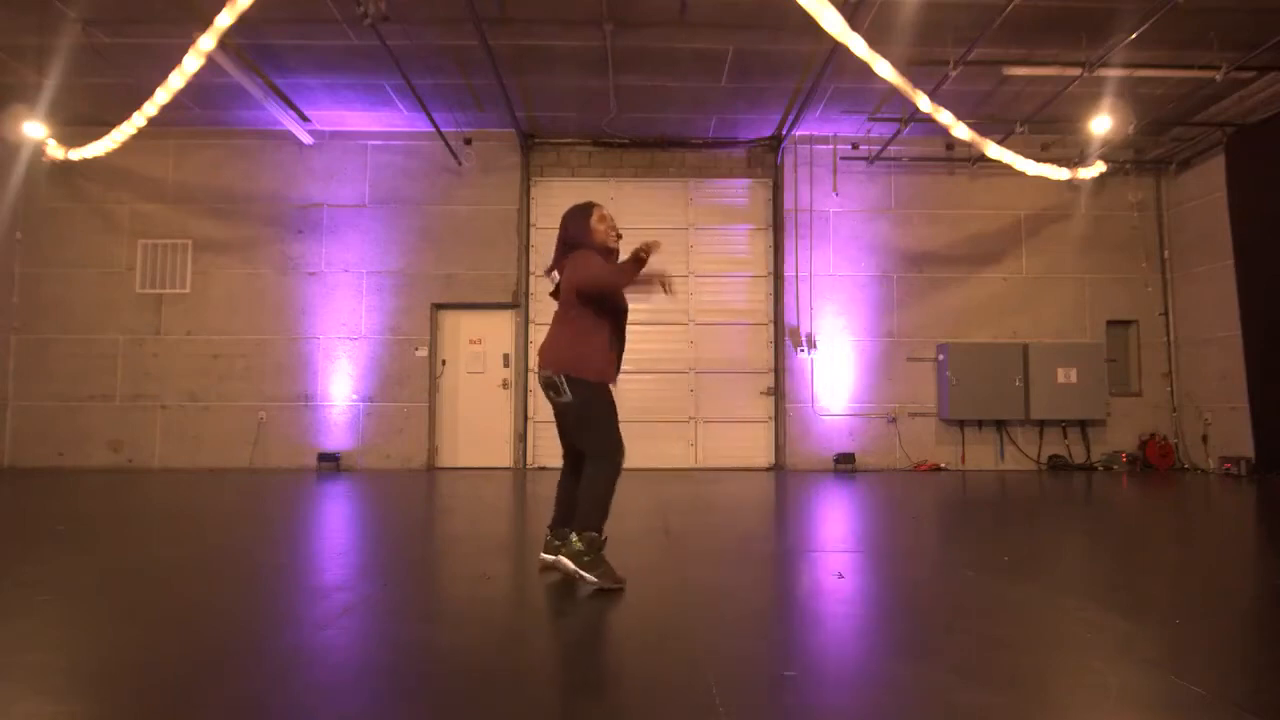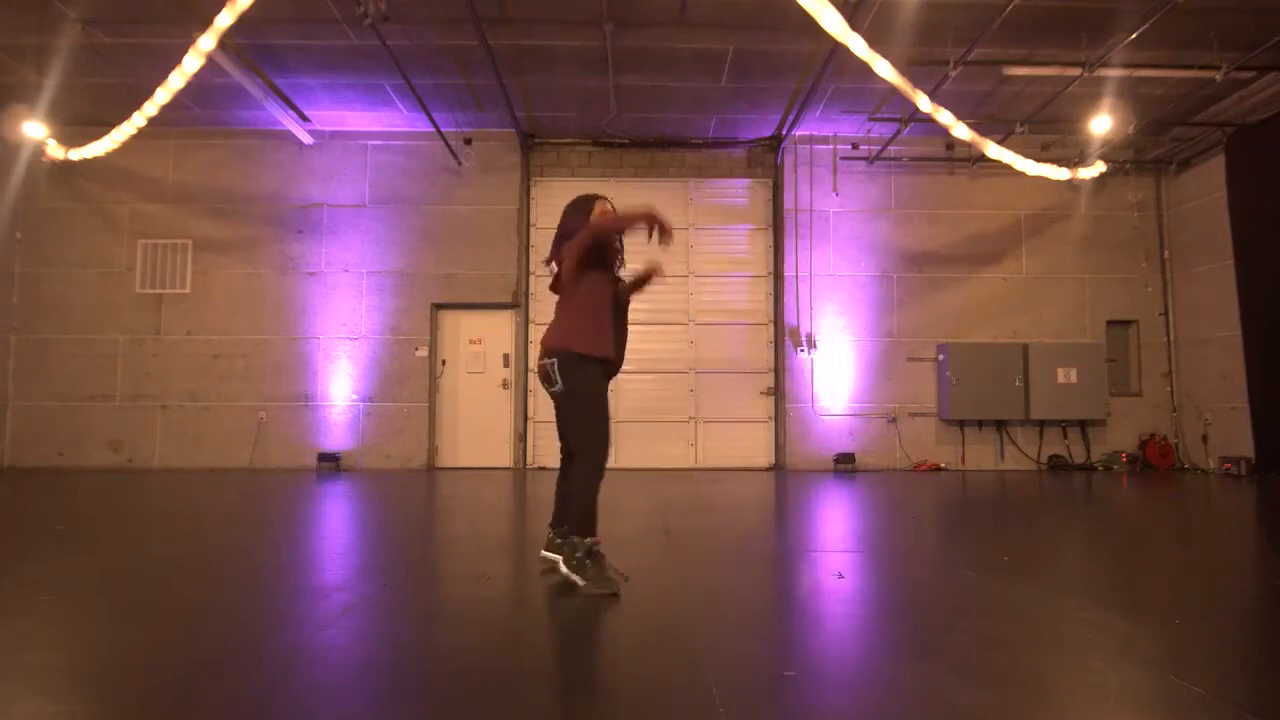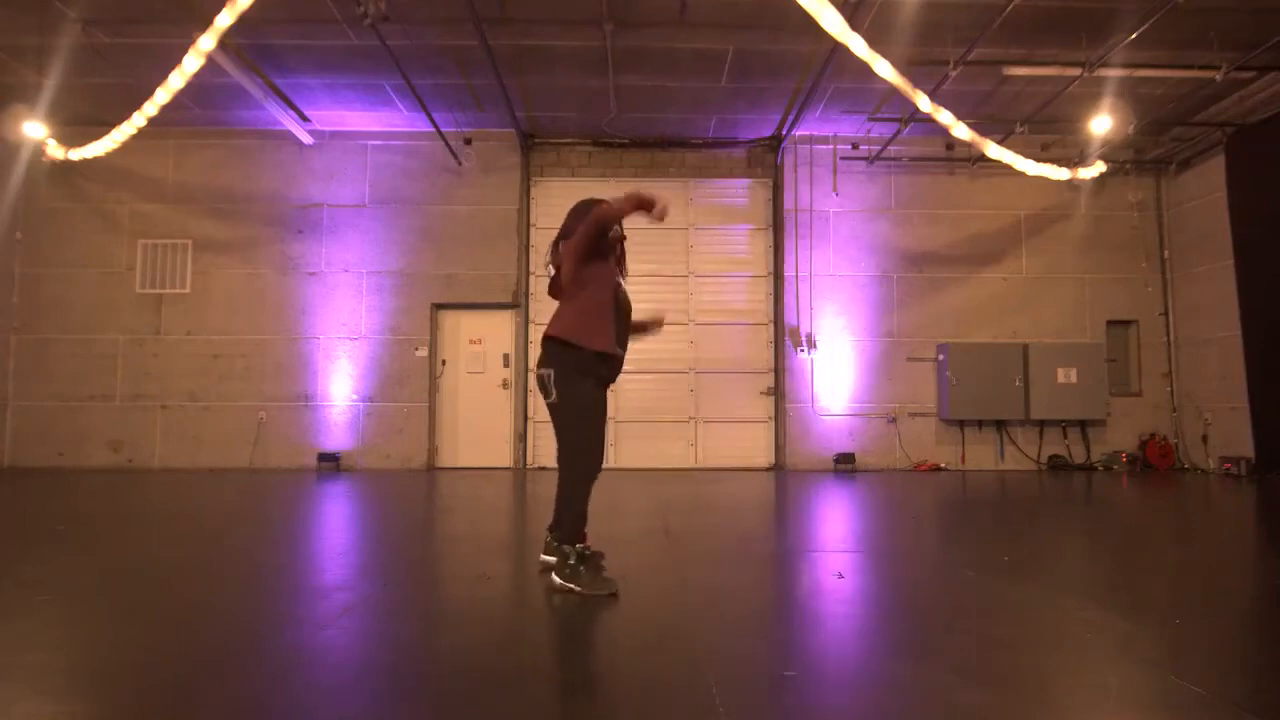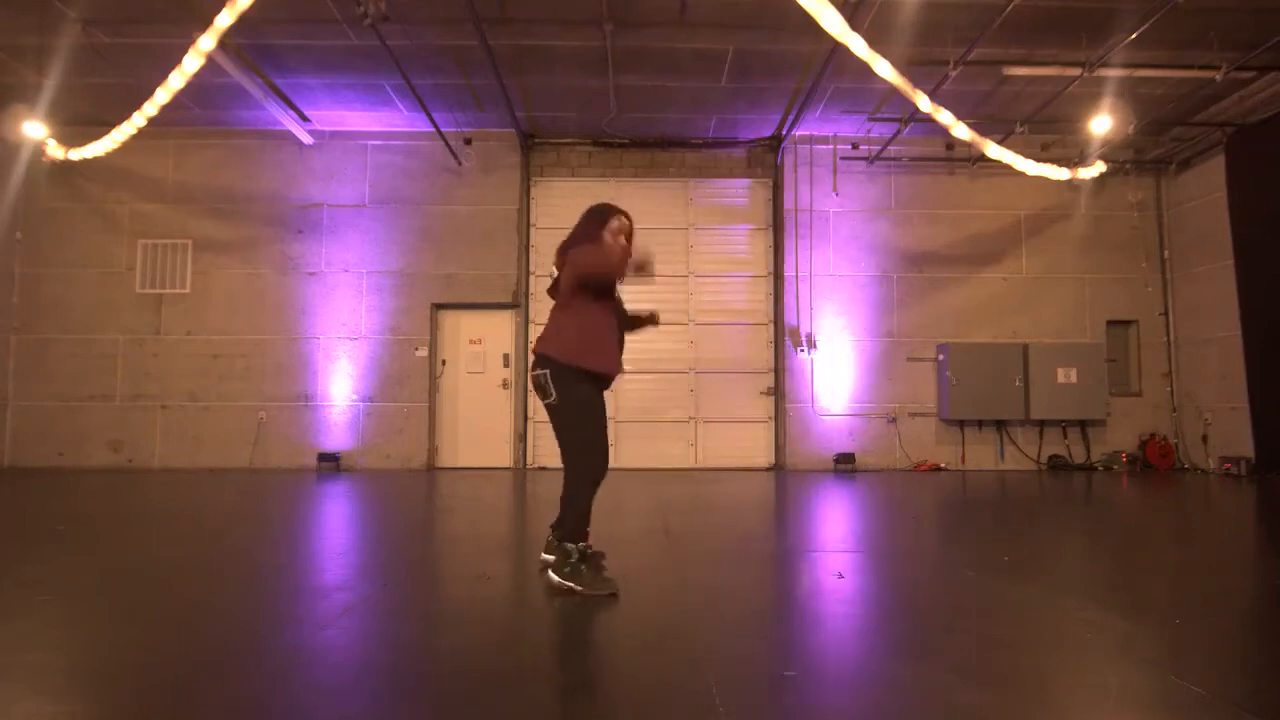
dt=0.1s
person 1, frame 1
left shoulder: (596, 265)
right shoulder: (584, 261)
left elbow: (615, 276)
right elbow: (604, 278)
left wrist: (639, 257)
right wrist: (652, 278)
left hip: (574, 376)
right hip: (572, 375)
left knee: (580, 459)
right knee: (606, 456)
left ankle: (559, 541)
right ankle: (584, 546)
person 1, frame 2
left shoulder: (598, 265)
right shoulder: (581, 252)
left elbow: (612, 299)
right elbow: (604, 223)
left wrist: (642, 279)
right wrist: (652, 219)
left hip: (585, 366)
right hip: (571, 364)
left knee: (578, 455)
right knee: (591, 453)
left ankle: (560, 538)
right ankle: (578, 553)
person 1, frame 3
left shoulder: (599, 266)
right shoulder: (579, 251)
right elbow: (603, 218)
left wrist: (642, 326)
right wrist: (644, 203)
left hip: (586, 370)
right hip: (568, 367)
left knee: (579, 459)
right knee: (582, 460)
left ankle: (558, 541)
right ankle: (572, 560)
person 1, frame 4
left shoulder: (596, 274)
right shoulder: (583, 259)
left elbow: (613, 321)
right elbow: (609, 264)
left wrist: (642, 318)
right wrist: (638, 263)
left hip: (580, 376)
right hip: (561, 373)
left knee: (591, 462)
right knee: (586, 462)
left ankle: (561, 542)
right ankle: (569, 560)
